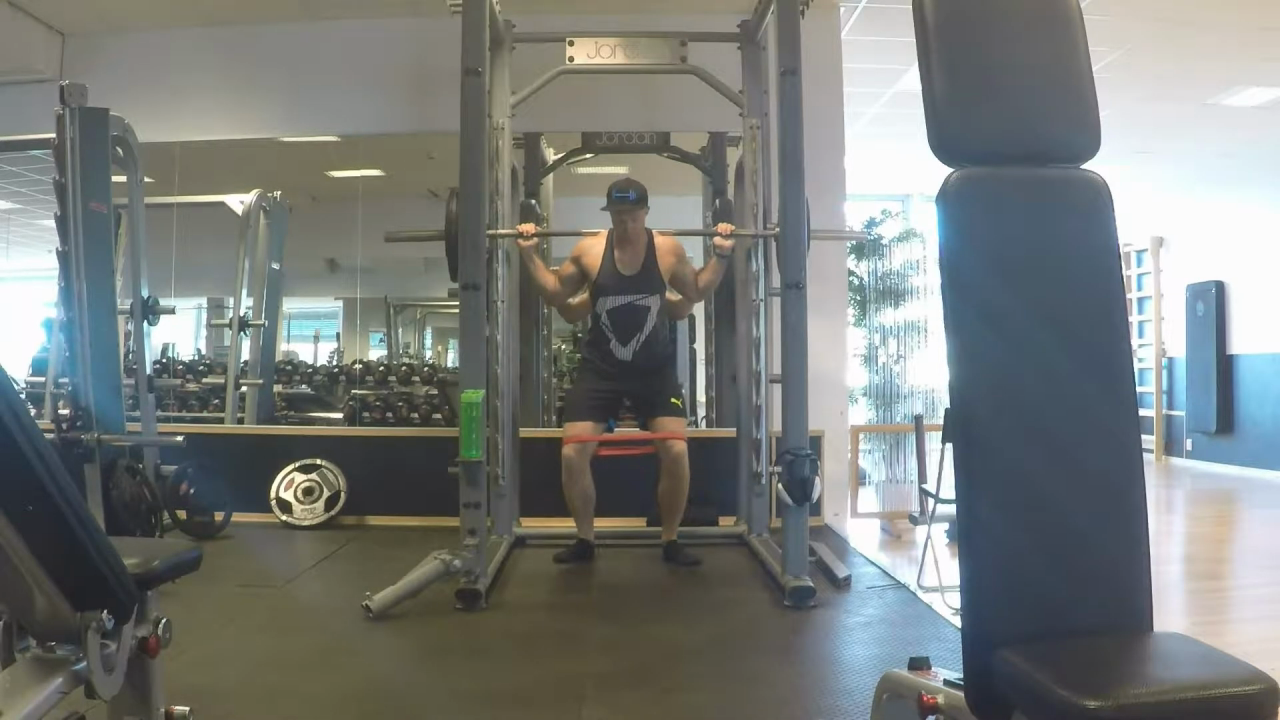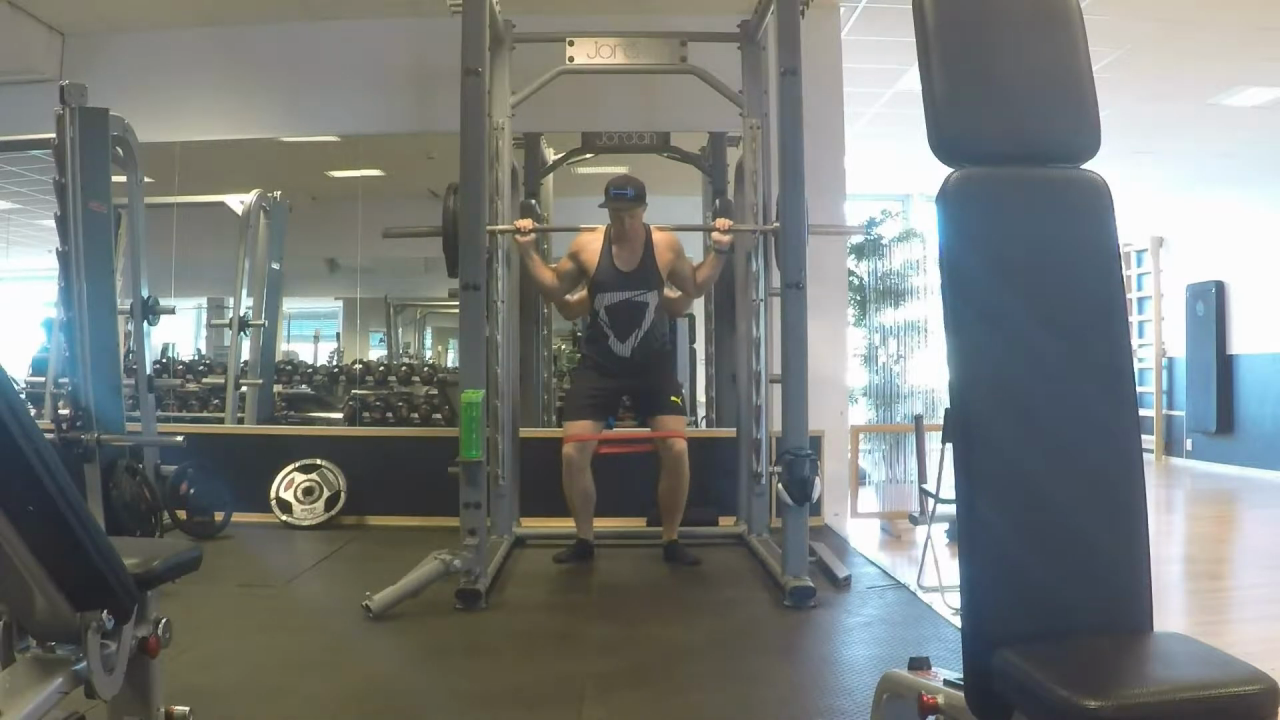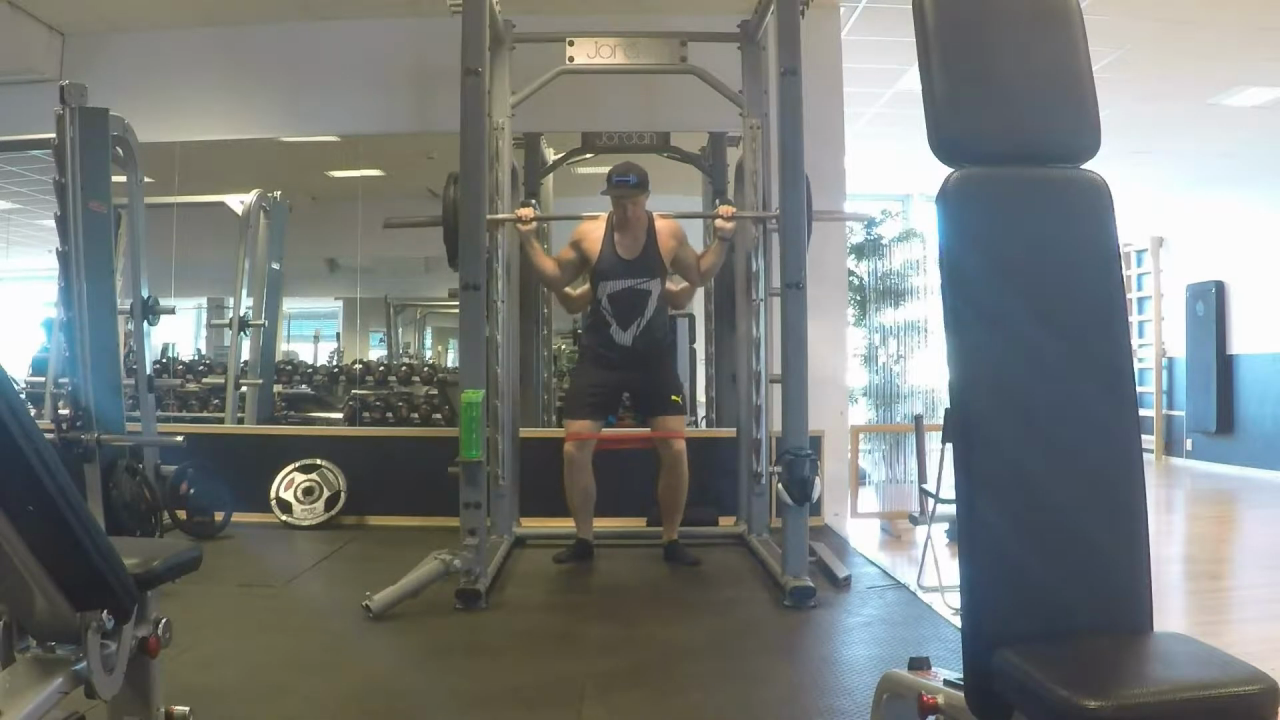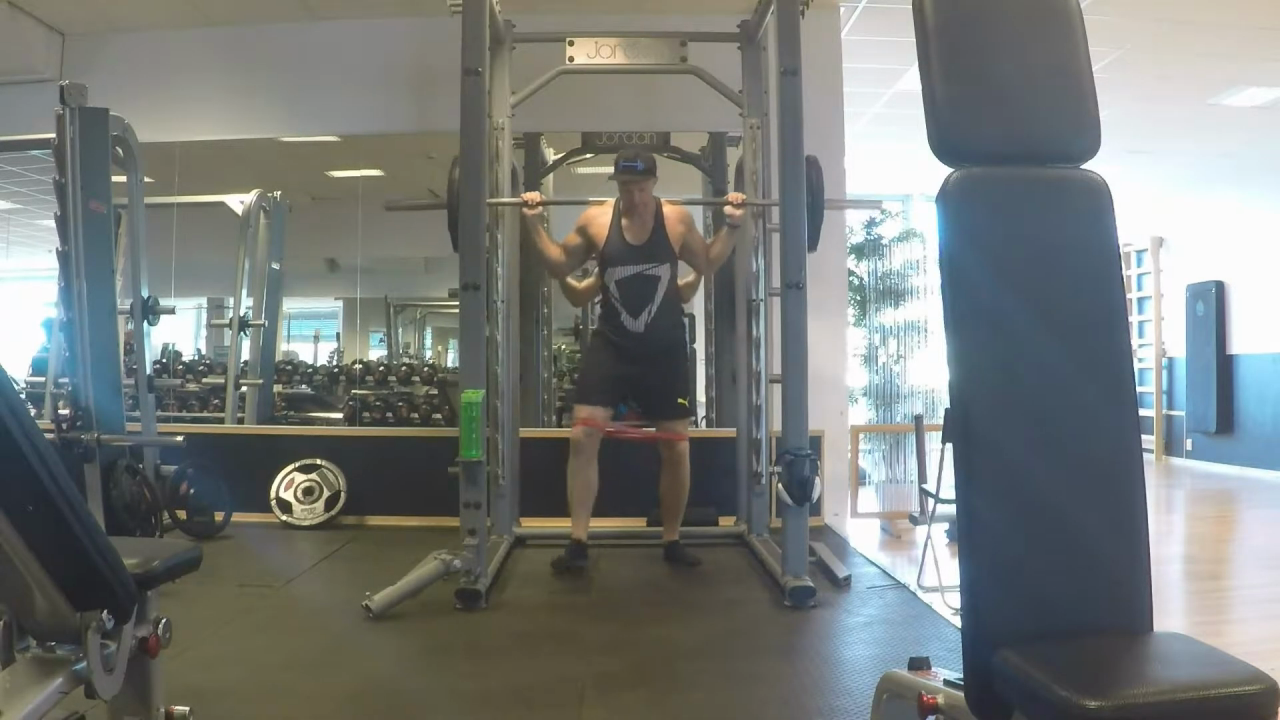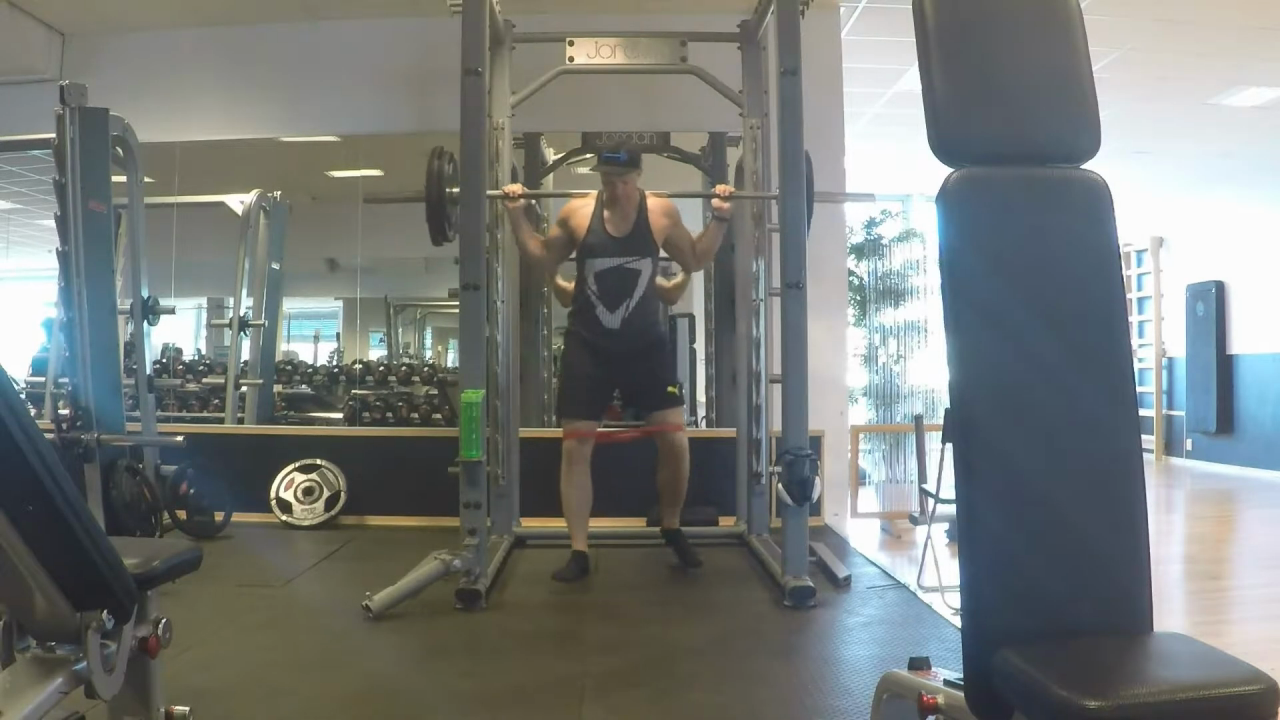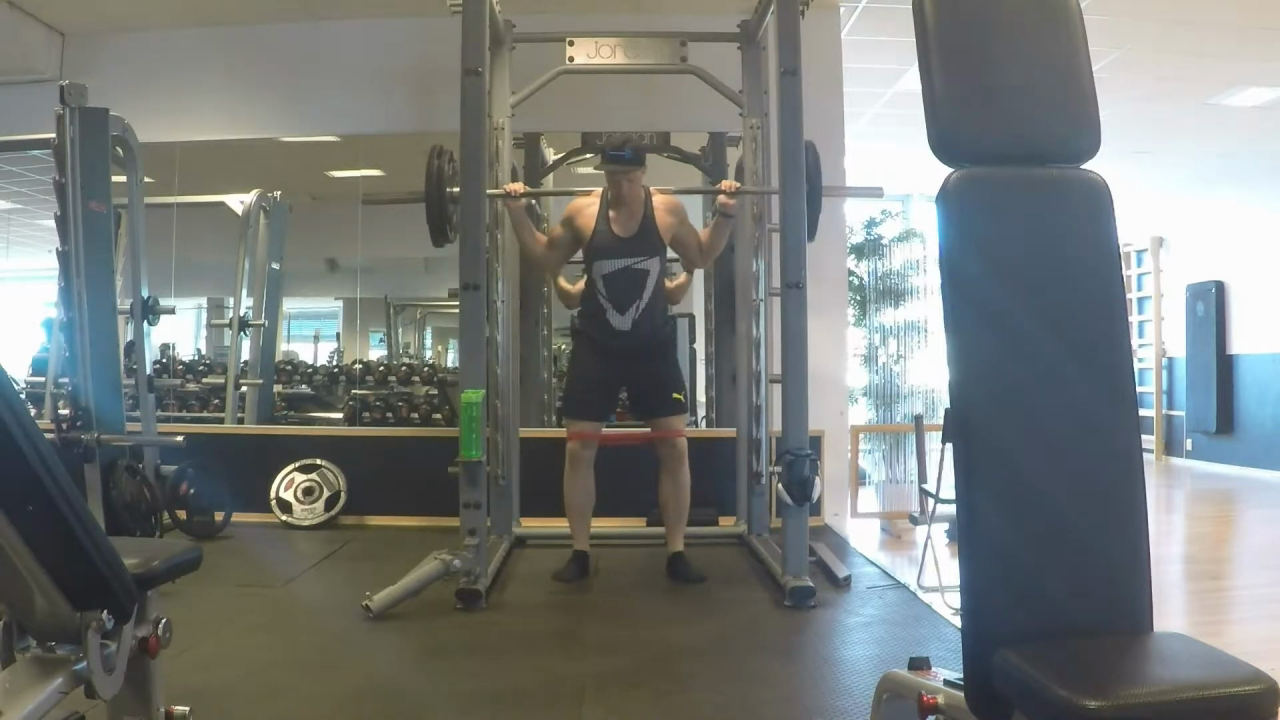
dt=0.4s
person 1, frame 1
left shoulder: (668, 250)
right shoulder: (588, 250)
left elbow: (696, 293)
right elbow: (555, 294)
left wrist: (720, 255)
right wrist: (530, 255)
left hip: (654, 368)
right hip: (599, 368)
left knee: (676, 452)
right knee: (573, 455)
left ankle: (671, 540)
right ankle: (584, 539)
person 1, frame 2
left shoulder: (666, 245)
right shoulder: (586, 246)
left elbow: (695, 288)
right elbow: (554, 290)
left wrist: (719, 251)
right wrist: (528, 251)
left hip: (653, 364)
right hip: (598, 364)
left knee: (676, 450)
right knee: (574, 454)
left ankle: (671, 540)
right ankle: (584, 539)
person 1, frame 3
left shoulder: (669, 233)
right shoulder: (587, 234)
left elbow: (698, 276)
right elbow: (555, 279)
left wrist: (722, 238)
right wrist: (529, 239)
left hip: (654, 357)
right hip: (598, 358)
left knee: (674, 449)
right knee: (575, 450)
left ankle: (671, 540)
right ankle: (583, 539)
person 1, frame 4
left shoulder: (678, 220)
right shoulder: (594, 220)
left elbow: (707, 265)
right elbow: (560, 266)
left wrist: (732, 225)
right wrist: (534, 224)
left hip: (665, 350)
right hip: (610, 347)
left knee: (676, 447)
right knee: (583, 439)
left ankle: (671, 540)
right ankle: (577, 541)
person 1, frame 5
left shoulder: (661, 212)
right shoulder: (575, 212)
left elbow: (695, 260)
right elbow: (543, 261)
left wrist: (719, 218)
right wrist: (516, 215)
left hip: (645, 344)
right hip: (587, 346)
left knee: (675, 441)
right knee: (575, 448)
left ankle: (673, 527)
right ankle: (579, 552)
person 1, frame 6
left shoulder: (669, 211)
right shoulder: (582, 212)
left elbow: (701, 257)
right elbow: (546, 260)
left wrist: (725, 214)
right wrist: (518, 213)
left hip: (653, 346)
right hip: (595, 346)
left knee: (674, 448)
right knee: (578, 450)
left ankle: (676, 553)
right ankle: (580, 552)
